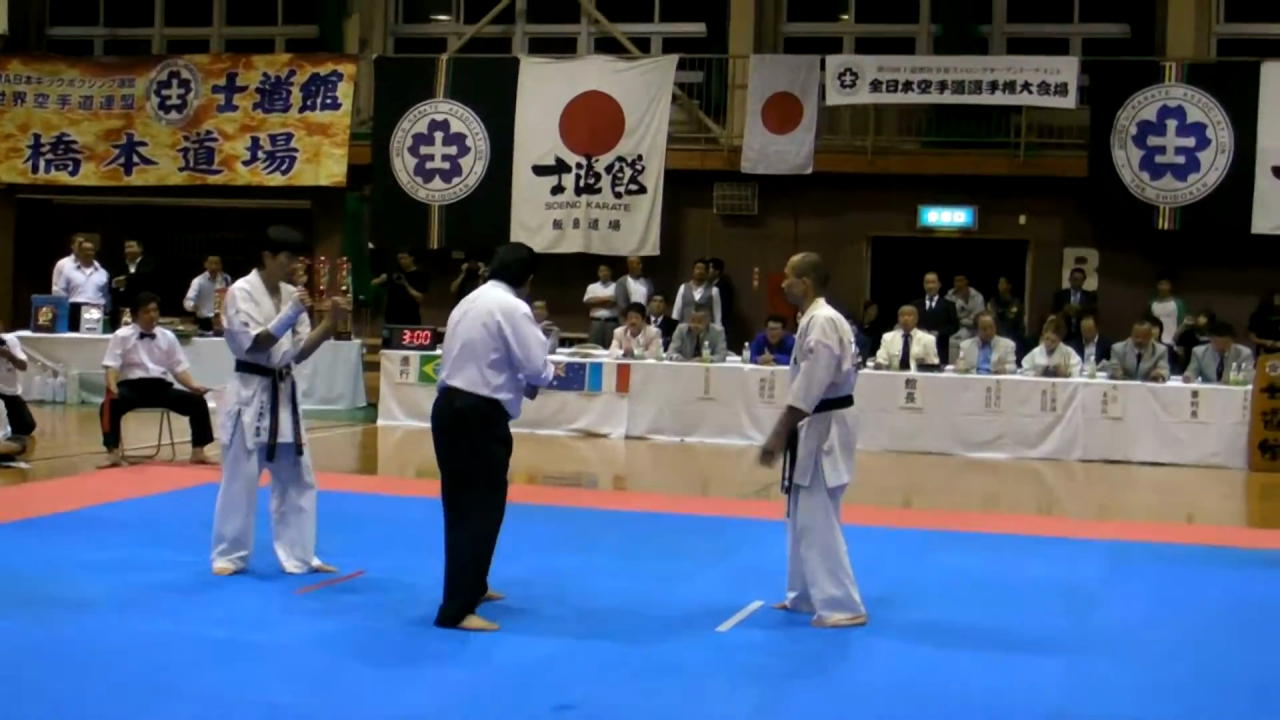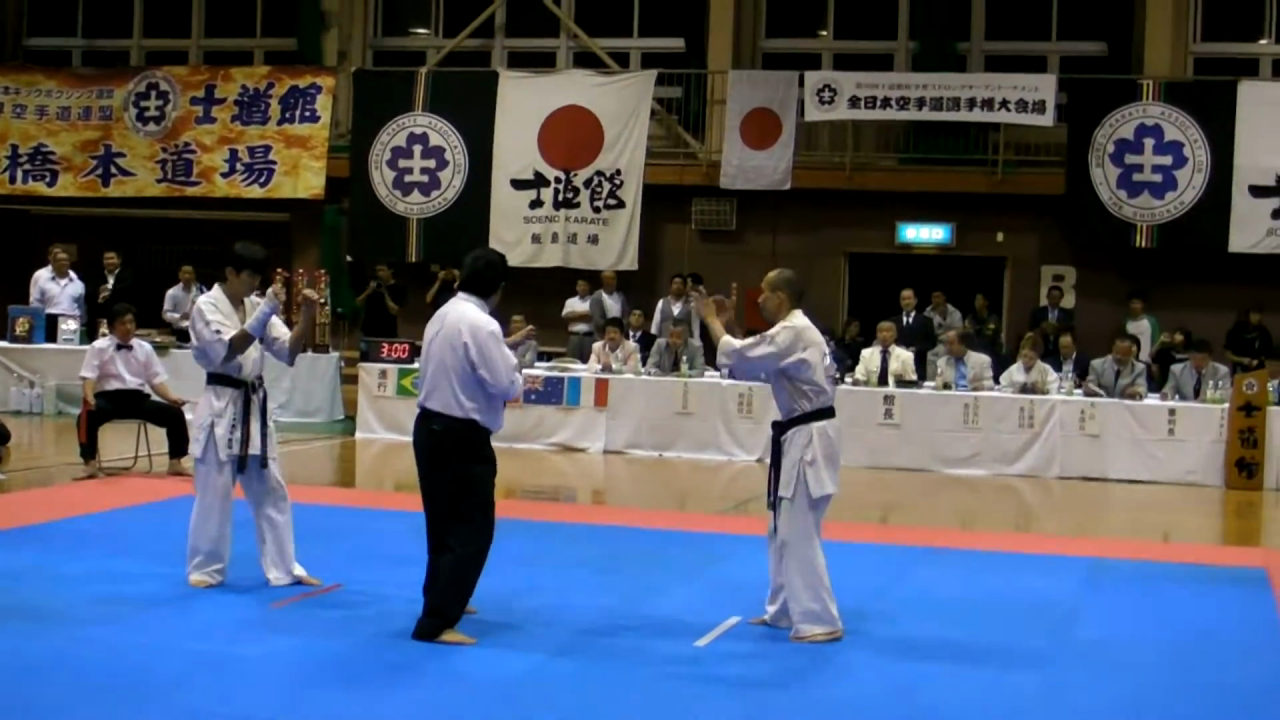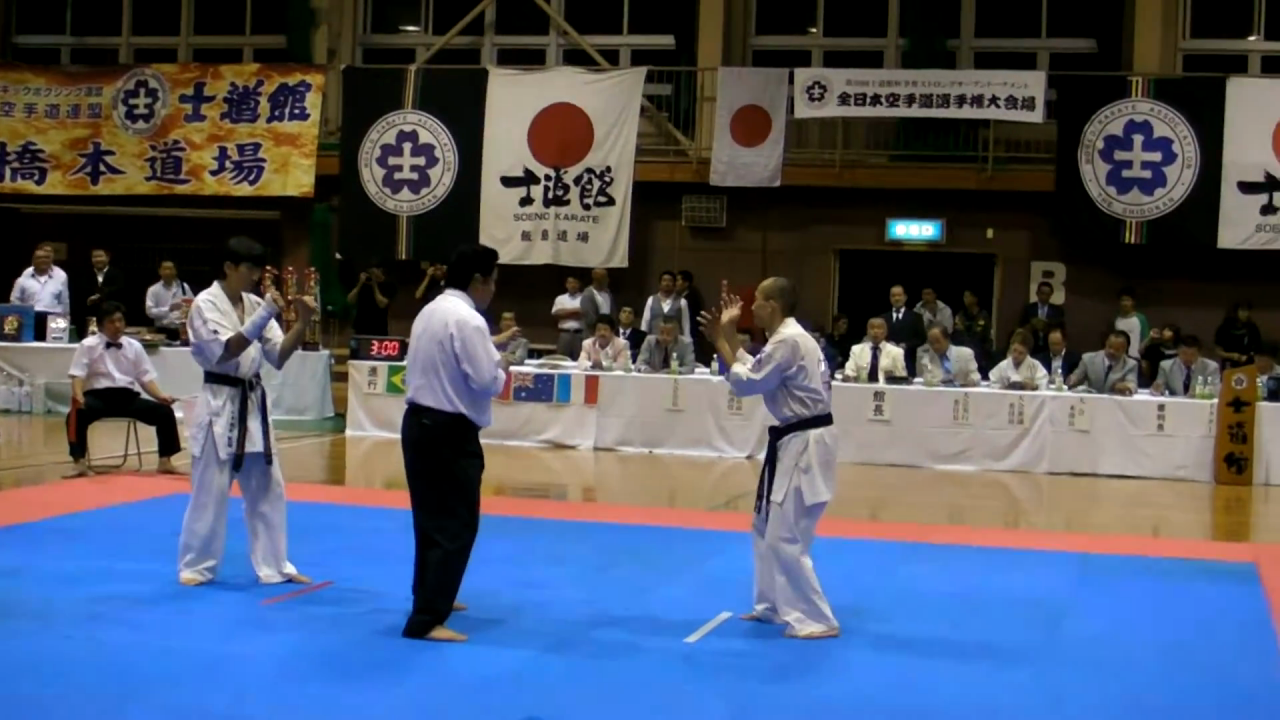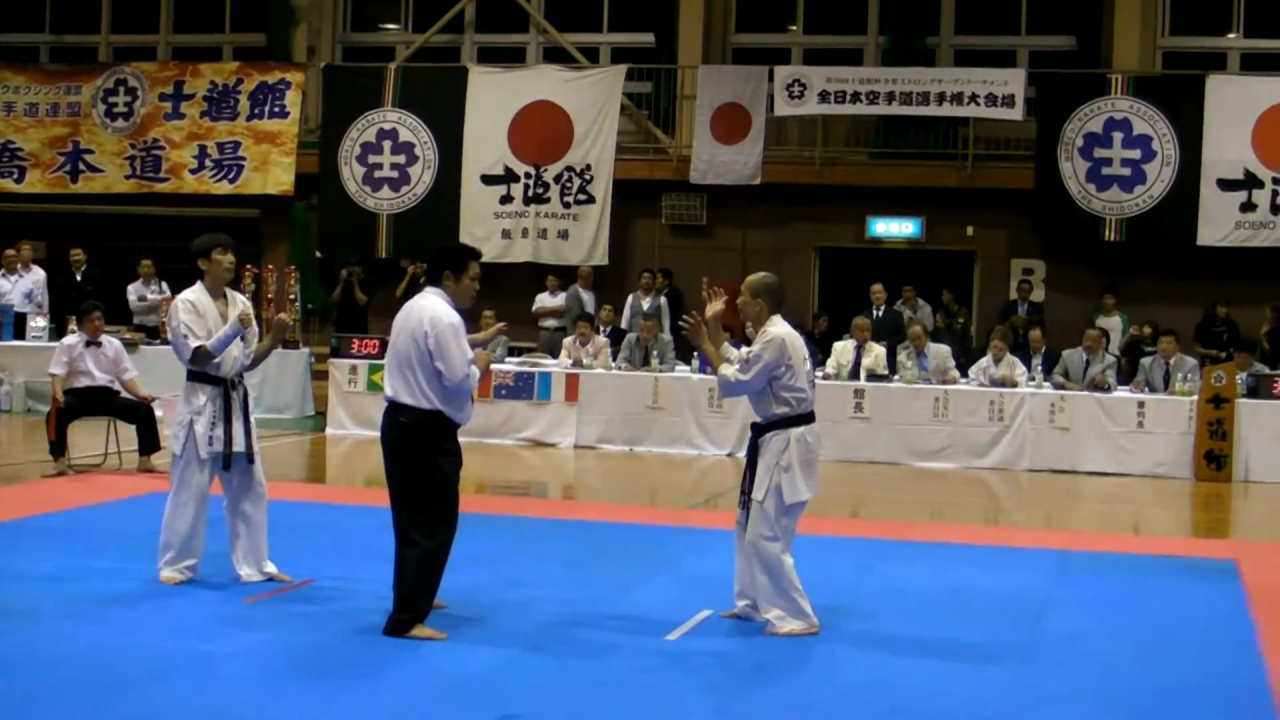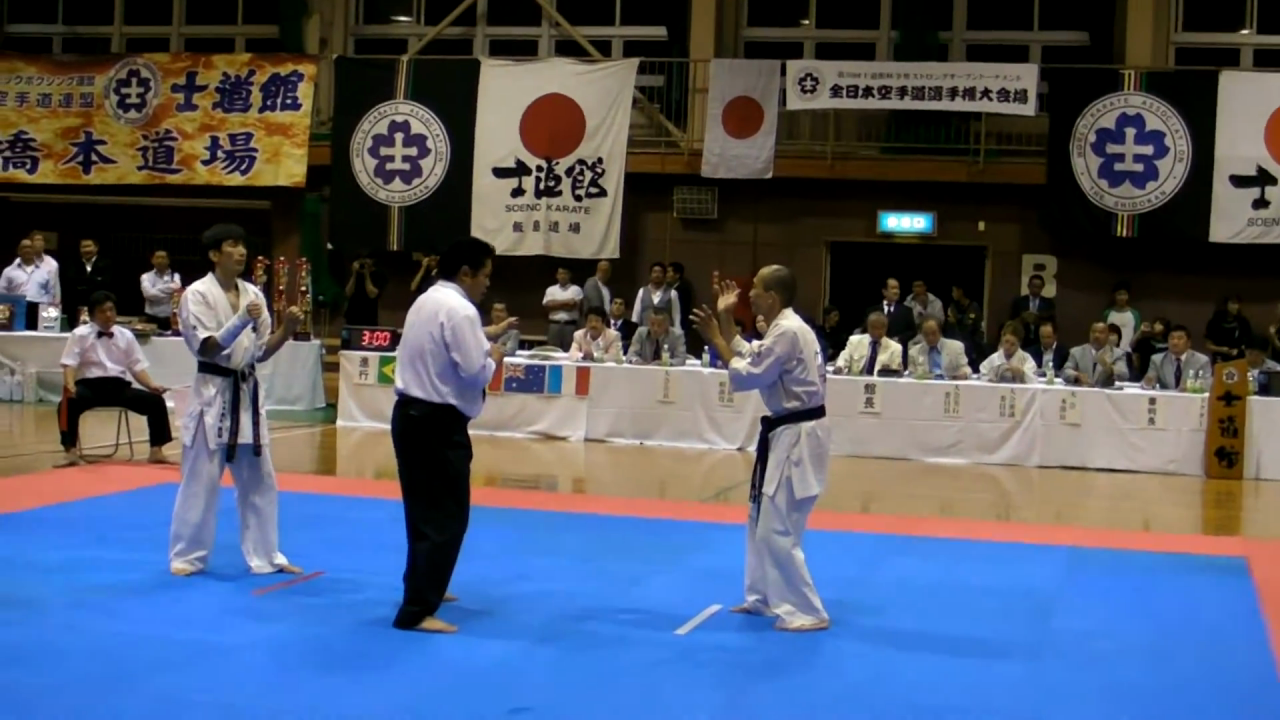
dt=0.4s
person 1, frame 1
left shoulder: (469, 302)
right shoulder: (512, 308)
right elbow: (537, 370)
left wrist: (515, 379)
right wrist: (535, 383)
left hip: (451, 408)
right hip: (477, 416)
left knee: (467, 504)
right knee: (478, 510)
left ankle: (470, 585)
right ankle: (457, 608)
person 1, frame 2
left shoulder: (444, 315)
right shoulder: (481, 325)
right elbow: (505, 386)
left wrist: (503, 348)
right wrist: (516, 372)
left hip: (432, 427)
right hip: (460, 436)
left knee: (447, 524)
right knee: (470, 530)
left ankle: (443, 599)
right ankle: (435, 623)
person 1, frame 3
left shoulder: (431, 310)
right shoulder: (467, 319)
right elbow: (487, 381)
left wrist: (489, 348)
right wrist: (502, 368)
left hip: (421, 423)
right hip: (448, 432)
left knee: (434, 519)
right knee: (453, 524)
left ankle: (432, 596)
right ankle: (425, 619)
person 1, frame 4
left shoulder: (413, 307)
right shoulder: (443, 317)
right elbow: (459, 379)
left wrist: (467, 351)
right wrist: (480, 365)
left hip: (401, 421)
right hip: (427, 429)
left knee: (415, 517)
right knee: (433, 523)
left ankle: (414, 595)
right ankle: (406, 618)
person 1, frame 5
left shoulder: (425, 301)
right shoulder: (459, 309)
right elbow: (475, 371)
left wrist: (482, 341)
right wrist: (494, 358)
left hip: (411, 414)
right hip: (437, 423)
left knee: (427, 510)
right knee: (445, 516)
left ankle: (423, 587)
right ankle: (416, 610)
person 2, frame 1
left shoulder: (822, 322)
right shoulder: (817, 319)
left elbow: (808, 389)
left wrist: (778, 436)
right wrist: (785, 434)
left hip: (824, 427)
right hip: (818, 425)
left knee: (818, 520)
right knee: (802, 517)
left ankle: (843, 607)
right ankle: (804, 596)
person 2, frame 2
left shoulder: (793, 331)
right shoulder: (795, 330)
left elbow: (740, 357)
right elbow: (756, 359)
left wrist: (712, 321)
right wrist: (725, 326)
left hip: (809, 439)
right hip: (801, 437)
left knee: (798, 535)
right knee: (784, 532)
left ankle: (821, 622)
right ankle: (785, 611)
person 2, frame 3
left shoulder: (788, 341)
right shoulder: (788, 337)
left elbow: (744, 383)
right elbow: (752, 370)
left wrist: (720, 343)
right wrist: (728, 334)
left hip: (806, 446)
right hip: (795, 443)
left knee: (785, 539)
right knee: (767, 530)
left ankle: (817, 621)
right ankle: (774, 606)
person 2, frame 4
left shoulder: (776, 339)
right shoulder: (773, 335)
left elbow: (733, 382)
right elbow: (737, 364)
left wrist: (704, 344)
right wrist: (713, 327)
left hip: (787, 442)
right hip: (777, 439)
left knee: (766, 536)
right knee: (750, 527)
left ankle: (797, 618)
right ankle: (754, 604)
person 2, frame 5
left shoulder: (788, 332)
right shoulder: (785, 328)
left elbow: (745, 375)
right elbow: (748, 356)
left wrist: (715, 338)
right wrist: (725, 319)
left hip: (797, 436)
right hip: (787, 434)
left knee: (777, 530)
right knee: (762, 522)
left ankle: (807, 613)
right ankle: (764, 598)
person 3, frame 1
left shoulder: (291, 294)
right shoulder: (242, 292)
left elbow: (299, 352)
right elbow: (253, 345)
left wrist: (331, 322)
right wrist: (292, 314)
left hip: (283, 392)
right hip: (249, 393)
left knee: (297, 480)
right knee: (240, 481)
left ankle: (299, 556)
right ankle: (228, 555)
person 3, frame 2
left shoulder: (256, 305)
right shoulder: (206, 306)
left elbow: (288, 353)
right elbow: (229, 349)
left wrist: (306, 317)
right wrist: (266, 311)
left hip: (255, 404)
right hip: (221, 406)
left knee: (271, 492)
right knee: (214, 493)
left ankle: (284, 568)
right ankle: (205, 568)
person 3, frame 3
left shoulder: (254, 304)
right shoulder: (205, 304)
left elbow: (278, 356)
right elbow: (227, 350)
left wrist: (301, 323)
right wrist: (265, 315)
left hip: (253, 403)
right hip: (220, 404)
left knee: (268, 490)
right knee: (209, 492)
left ankle: (274, 566)
right ankle: (196, 566)
person 3, frame 4
left shoulder: (240, 302)
right shoulder: (187, 303)
left elbow: (248, 361)
right elbow: (196, 358)
left wrist: (275, 337)
right wrist: (233, 330)
left hip: (236, 401)
right hip: (202, 403)
left knee: (250, 488)
right knee: (190, 490)
left ankle: (255, 564)
right ankle: (175, 565)
person 3, frame 5
left shoulder: (252, 294)
right shoulder: (197, 294)
left elbow: (261, 351)
right elbow: (205, 349)
left wrist: (287, 329)
right wrist: (241, 320)
left hip: (247, 392)
right hip: (213, 393)
left knee: (260, 480)
right knee: (200, 481)
left ankle: (266, 555)
right ankle: (186, 556)
